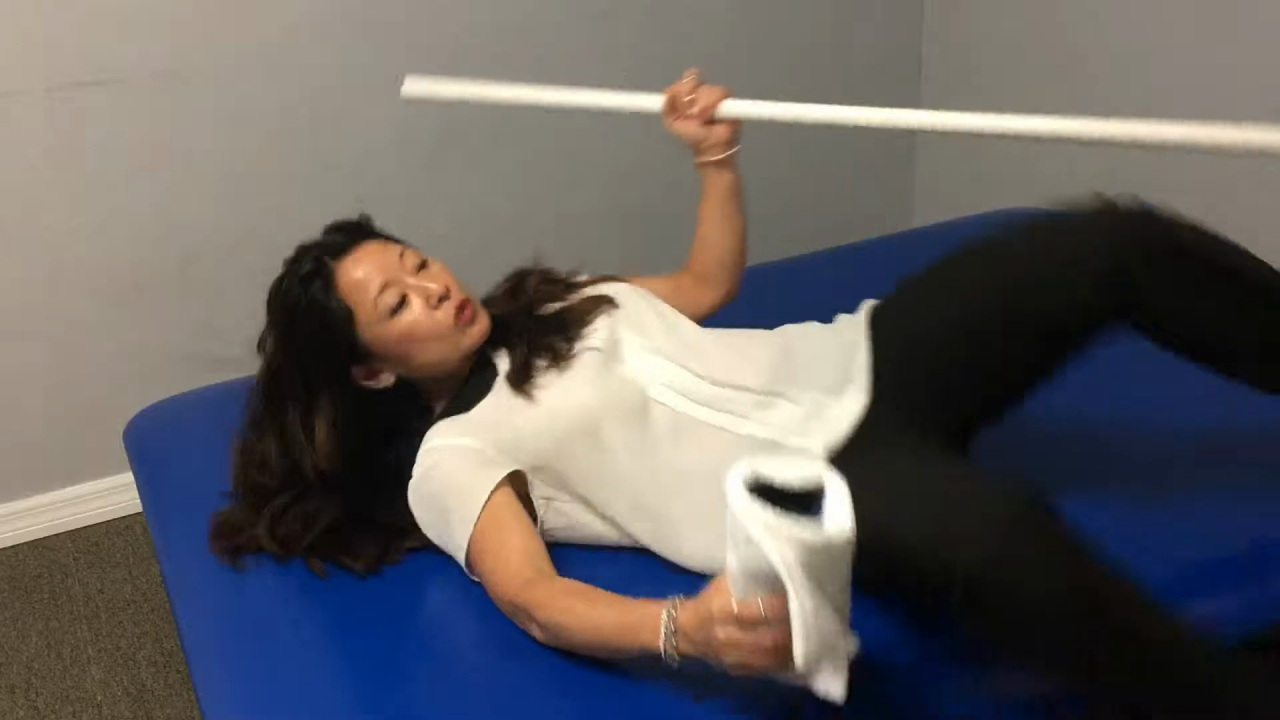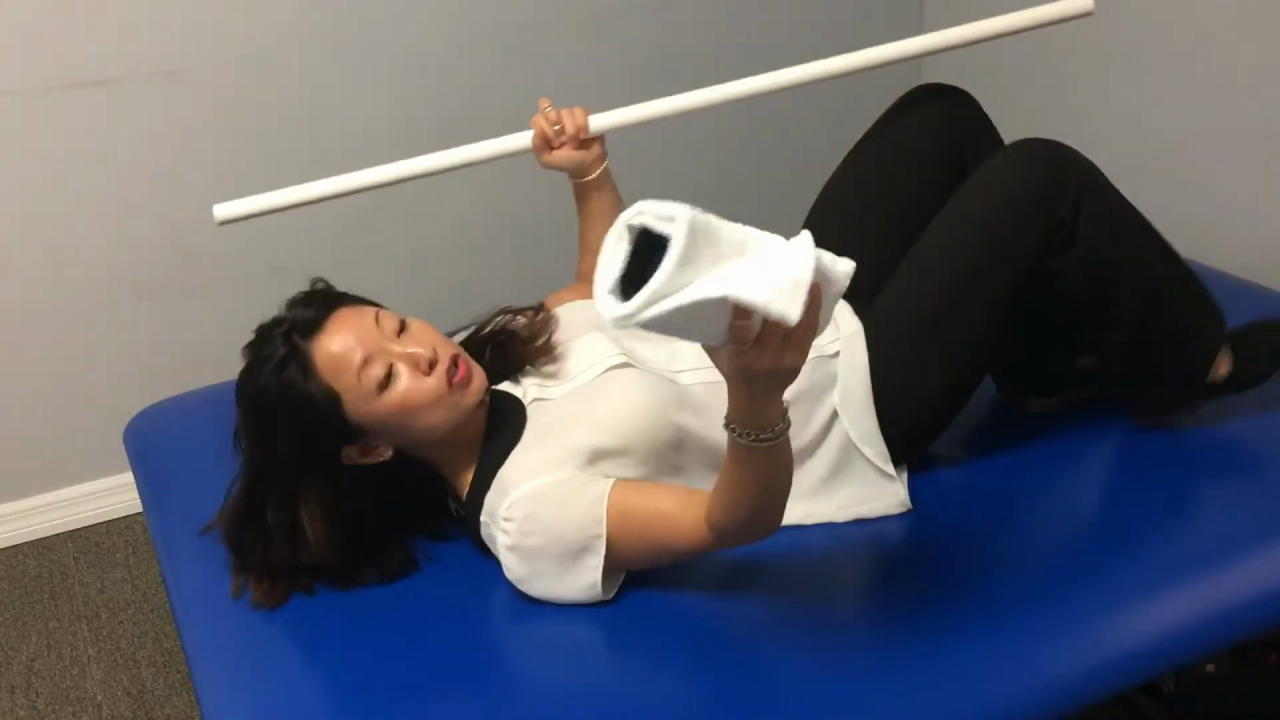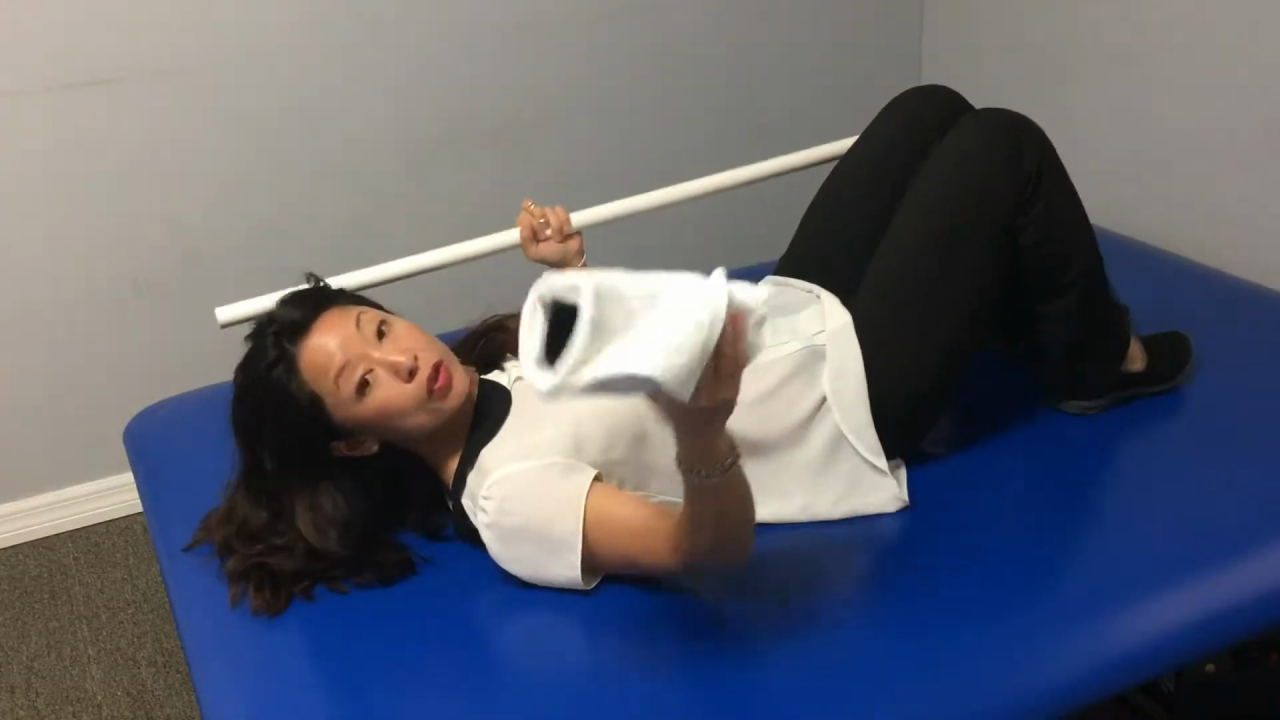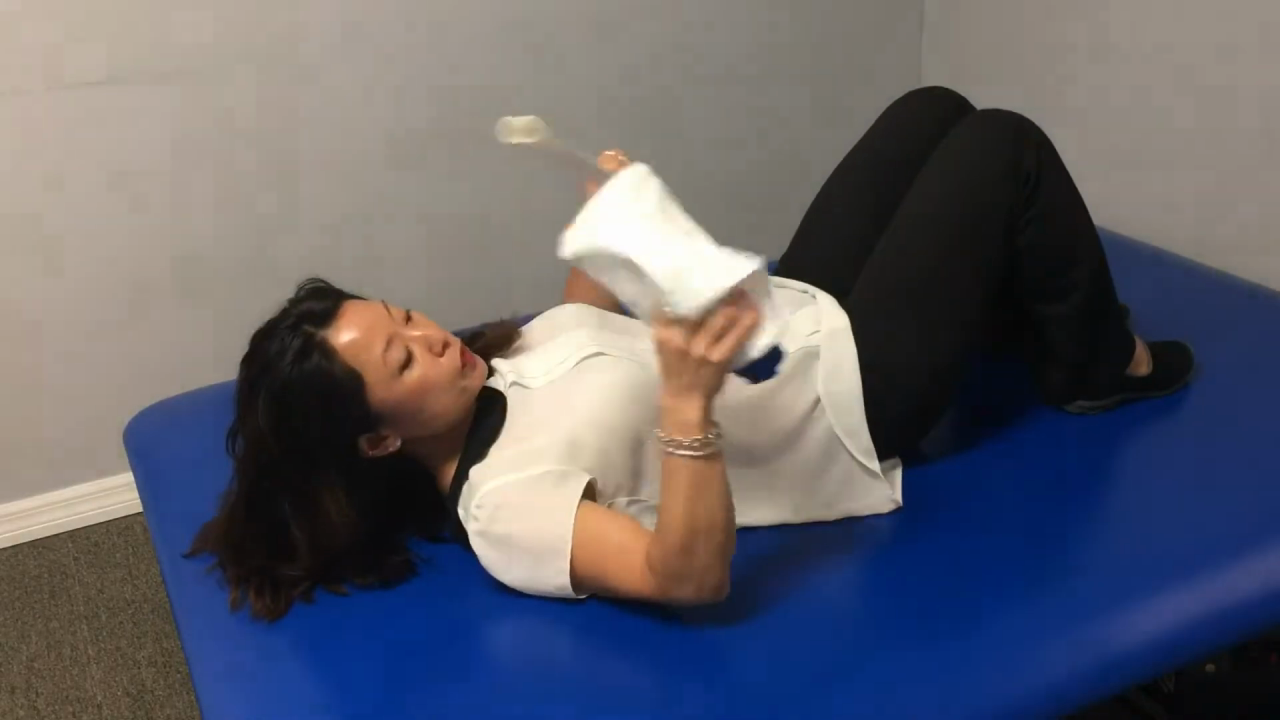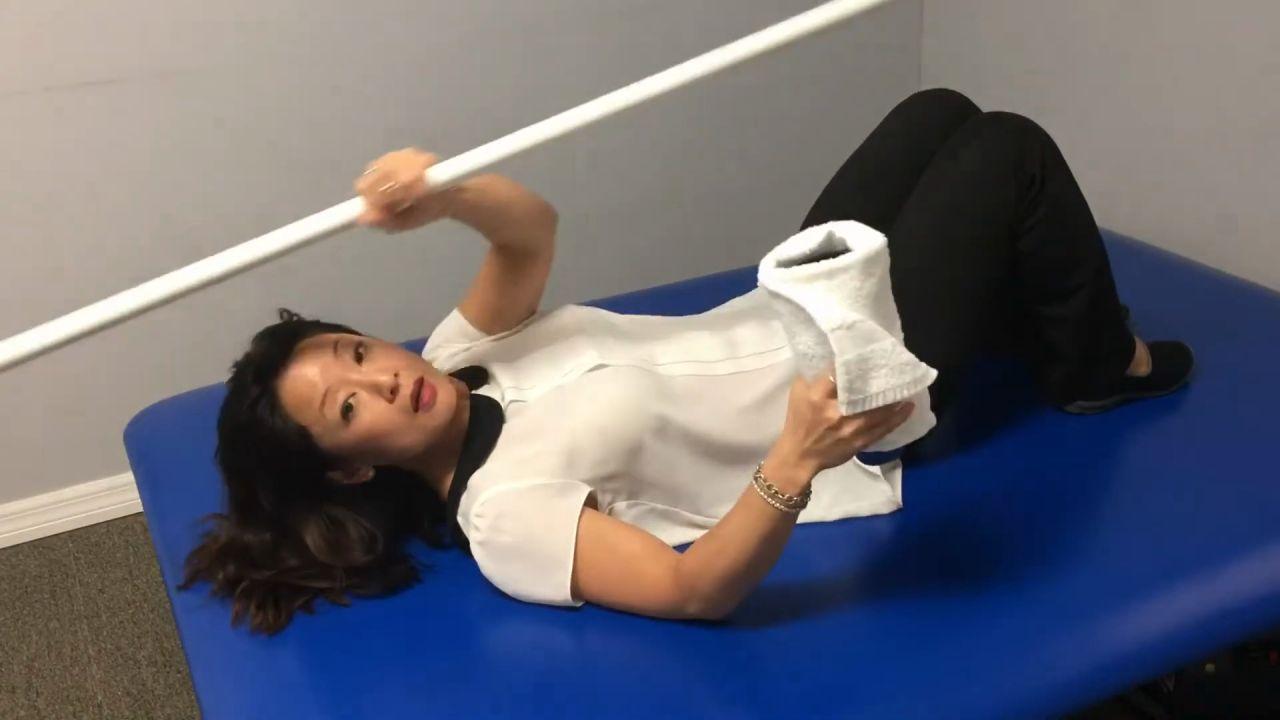
dt=1s
person 1, frame 1
left shoulder: (550, 307)
right shoulder: (451, 458)
left elbow: (710, 284)
right elbow: (538, 603)
left wrist: (714, 158)
right wrist: (683, 630)
left hip: (855, 368)
left knee: (1108, 240)
right knee: (995, 530)
person 1, frame 2
left shoulder: (487, 354)
right shoulder: (525, 514)
left elbow: (605, 287)
right elbow: (735, 521)
left wrist: (590, 177)
right wrist: (755, 396)
left hip: (814, 319)
right hip: (859, 405)
left knee: (942, 114)
right knee: (1044, 180)
left ankle: (1052, 363)
right ankle: (1193, 360)
person 1, frame 3
left shoulder: (483, 365)
right shoulder: (505, 497)
right elbow: (713, 545)
left wrist: (567, 270)
right wrist: (702, 431)
left hip: (796, 315)
right hip: (856, 393)
left knee: (931, 110)
right knee: (1002, 144)
left ankle: (1013, 311)
right ankle: (1098, 363)
person 1, frame 4
left shoulder: (482, 372)
right shoulder: (501, 508)
right elbow: (693, 577)
right wrist: (686, 404)
left hip: (798, 314)
right hip: (854, 393)
left knee: (934, 110)
right knee: (1003, 145)
left ankle: (1035, 328)
right ankle: (1097, 366)
person 1, frame 5
left shoulder: (459, 358)
right shoulder: (501, 517)
left elbow: (533, 233)
right elbow: (694, 590)
left wrist: (438, 196)
right wrist: (799, 463)
left hip: (790, 319)
left knee: (944, 118)
right knee: (1010, 149)
left ankle: (1035, 329)
right ankle: (1098, 367)
